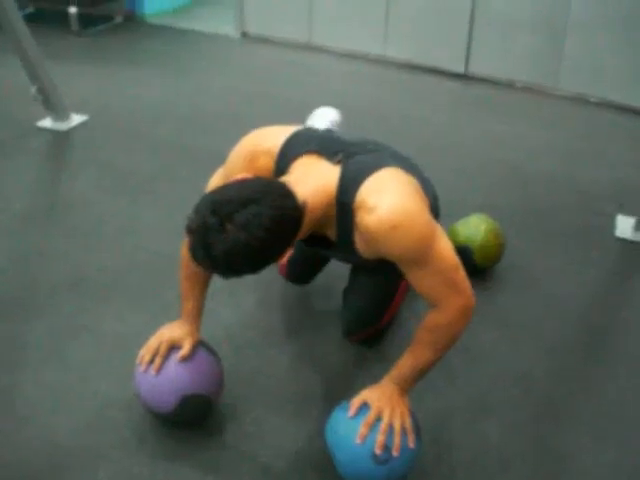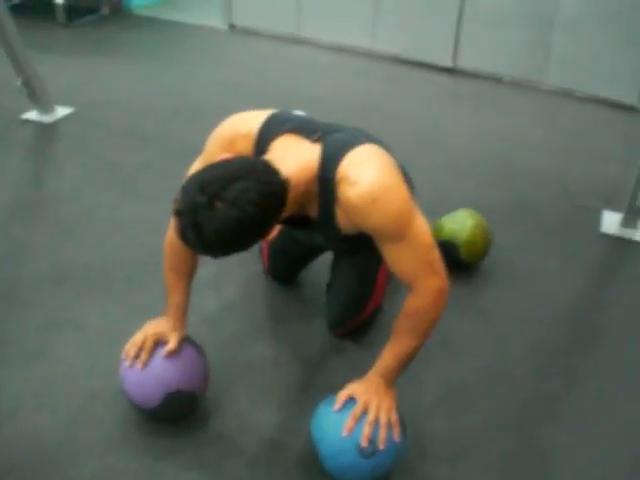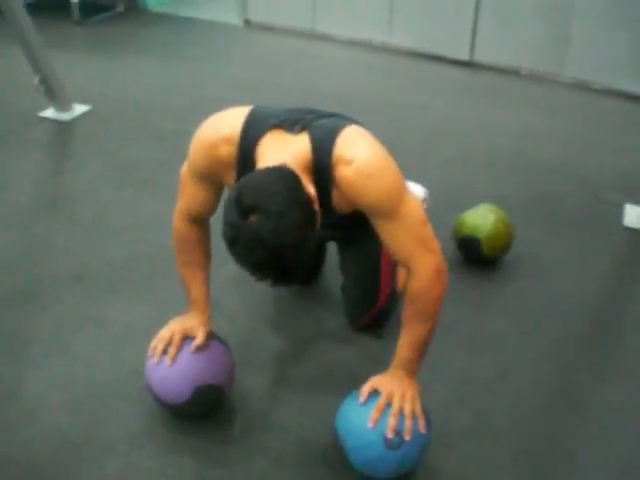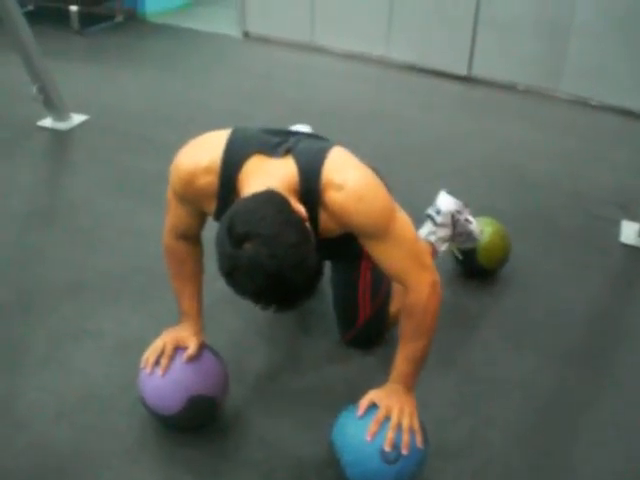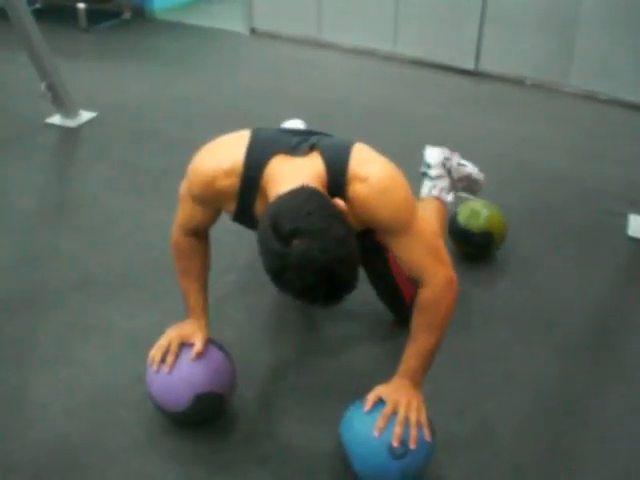
dt=0.7s
person 1, frame 1
left shoulder: (387, 216)
right shoulder: (257, 154)
left elbow: (456, 302)
right elbow: (203, 228)
left wrist: (395, 387)
right wrist: (188, 321)
left hip: (389, 233)
left knee: (359, 331)
right knee: (294, 275)
person 1, frame 2
left shoulder: (367, 189)
right shoulder: (236, 138)
left elbow: (431, 285)
right elbow: (185, 218)
left wrist: (380, 380)
right wrist: (174, 317)
left hip: (367, 227)
left knee: (344, 322)
right knee: (277, 271)
person 1, frame 3
left shoulder: (361, 170)
right shoulder: (216, 142)
left elbow: (429, 268)
right elbow: (189, 219)
left wrist: (402, 372)
right wrist: (198, 311)
left hip: (360, 213)
right hip: (309, 194)
left knee: (368, 318)
right knee: (300, 277)
left ankle: (410, 206)
person 1, frame 4
left shoulder: (350, 192)
right shoulder: (195, 170)
left elbow: (424, 284)
right elbow: (181, 236)
left wrist: (400, 387)
right wrist: (190, 323)
left hip: (350, 227)
left knee: (362, 333)
left ankle: (439, 227)
person 1, frame 5
left shoulder: (373, 186)
right shoulder: (216, 171)
left elbow: (439, 280)
right elbow: (188, 232)
left wrist: (407, 381)
right wrist: (196, 318)
left hip: (360, 214)
left knee: (410, 306)
left ankle: (438, 179)
